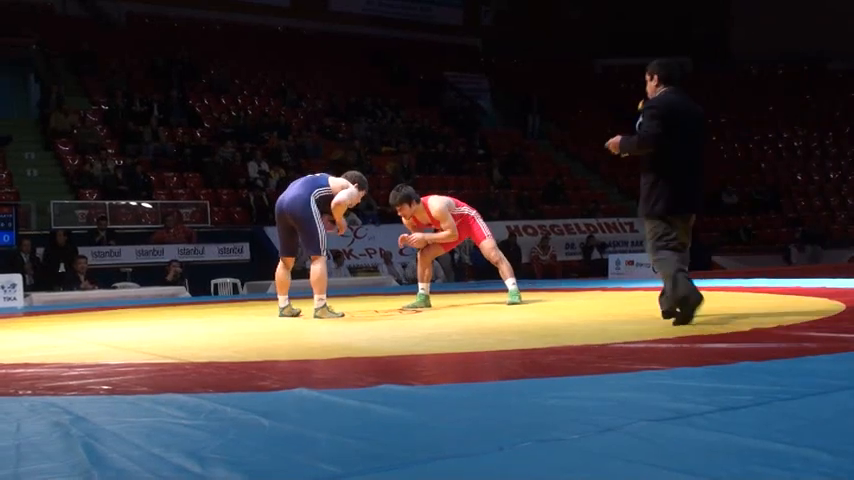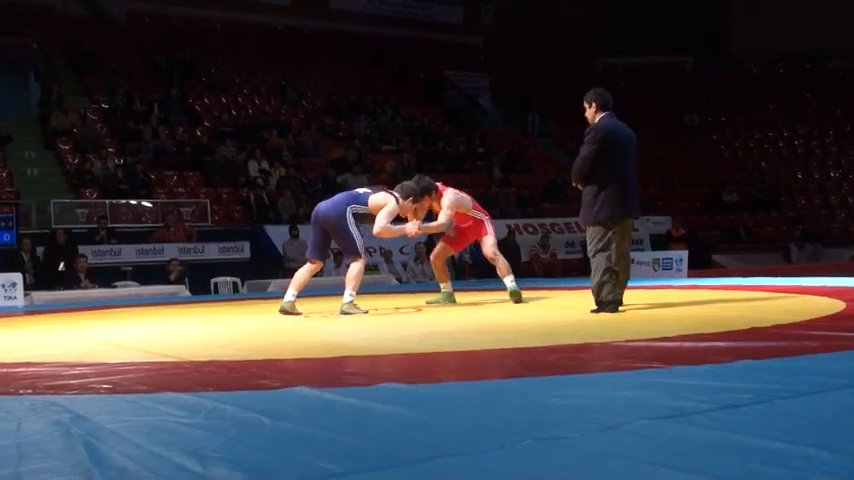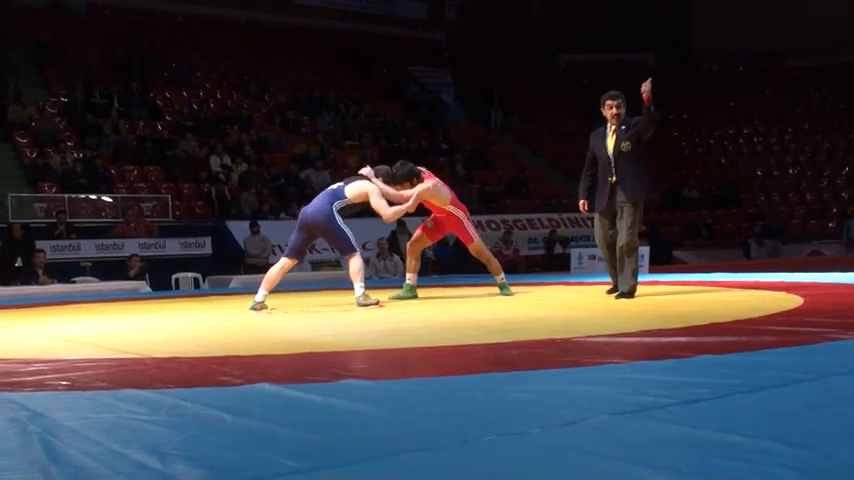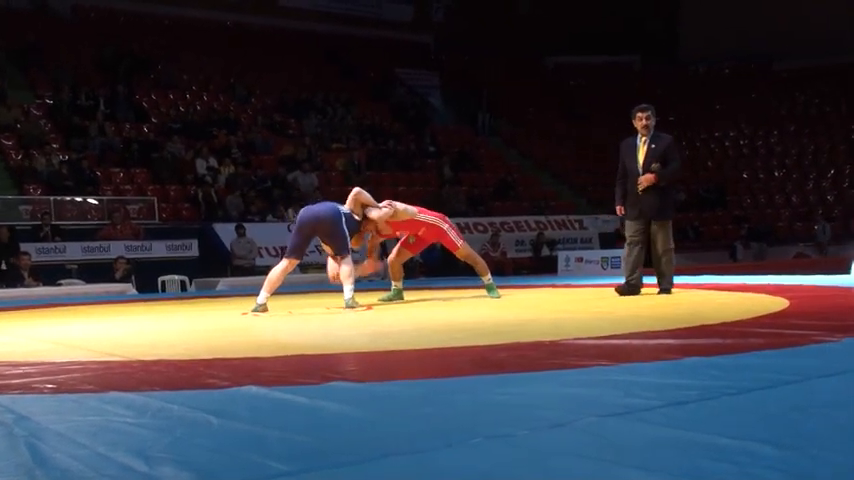
dt=1s
person 1, frame 1
left shoulder: (657, 104)
right shoulder: (694, 109)
left elbow: (648, 141)
left wrist: (623, 143)
left hip: (661, 191)
right hip: (688, 191)
left knee: (662, 248)
right knee: (678, 246)
left ankle: (687, 296)
right ankle: (672, 304)
person 1, frame 2
left shoulder: (596, 129)
right shoulder: (627, 131)
left elbow: (583, 163)
left wrist: (577, 180)
left hip: (602, 202)
right hip: (625, 201)
left knee: (600, 252)
right knee: (619, 252)
left ankle: (607, 300)
right ankle: (614, 296)
person 1, frame 3
left shoulder: (635, 127)
right shoulder: (596, 136)
left elbow: (650, 124)
right elbow: (589, 169)
left wrist: (647, 99)
right wrist: (584, 195)
left hip: (629, 192)
right hip: (605, 195)
left knee: (627, 241)
right knee: (603, 239)
left ankle: (627, 287)
right ankle: (618, 279)
person 1, frame 4
left shoulder: (666, 142)
right shoulder: (626, 145)
left elbow: (676, 168)
right elbow: (622, 176)
left wrist: (655, 177)
right wrist: (619, 200)
left hip: (659, 202)
right hip: (634, 203)
left knee: (662, 245)
right knee: (633, 241)
left ankle: (665, 284)
right ankle: (632, 283)
person 2, frame 1
left shoulder: (323, 183)
right shoulder: (349, 189)
right elbow: (338, 202)
left wrist: (322, 221)
right wrist: (340, 221)
left hip: (282, 202)
right hip: (301, 203)
left knee: (286, 259)
right knee: (318, 256)
left ankle: (284, 307)
right ankle: (320, 308)
person 2, frame 2
left shoulder: (384, 195)
right shoulder: (393, 204)
right elbow: (378, 230)
right wrist: (404, 229)
left hip: (321, 209)
right hip: (338, 212)
left knee: (314, 263)
right knee: (358, 258)
left ankle: (288, 301)
right ankle: (347, 304)
person 2, frame 3
left shoulder: (354, 181)
right shoulder: (370, 187)
right elbow: (387, 215)
right wrist: (410, 205)
left hip: (307, 214)
right hip: (324, 215)
left knee: (287, 261)
right knee: (353, 254)
left ankle: (258, 301)
right ankle: (361, 296)
person 2, frame 4
right shoulder: (353, 210)
right elbow: (356, 192)
right wrist: (377, 207)
left hip: (306, 213)
right hip: (330, 215)
left knee: (288, 262)
right knee: (345, 258)
left ankle: (260, 302)
right ankle: (349, 298)
person 3, frame 1
left shoulder: (435, 206)
right shoulder: (408, 219)
left elbow: (453, 234)
right elbow: (421, 244)
left wrist: (424, 236)
right wrist: (408, 240)
left hip: (469, 219)
right hip: (450, 226)
left knee: (493, 254)
right knee: (423, 255)
left ankle: (513, 292)
right ankle: (423, 298)
person 3, frame 2
left shoulder: (448, 198)
right shoulder: (430, 197)
left elbow: (443, 224)
right elbow: (416, 217)
left wrist: (420, 227)
left hip: (480, 222)
right hip: (462, 228)
left knee: (491, 252)
right knee: (435, 258)
left ankle: (513, 288)
right ankle: (447, 294)
person 3, frame 3
left shoulder: (428, 186)
right shoulder: (419, 173)
left elbow: (397, 196)
left wrist: (373, 178)
left hip: (457, 217)
right hip: (439, 218)
left knee: (482, 253)
right knee: (412, 246)
left ankle: (503, 285)
right ankle: (409, 288)
person 3, frame 4
left shoulder: (387, 208)
right shoulder: (379, 231)
left elbow: (377, 216)
left hip: (437, 224)
right hip: (420, 233)
left knee: (467, 255)
right knee: (393, 261)
left ankle: (490, 286)
right ankle: (397, 291)
